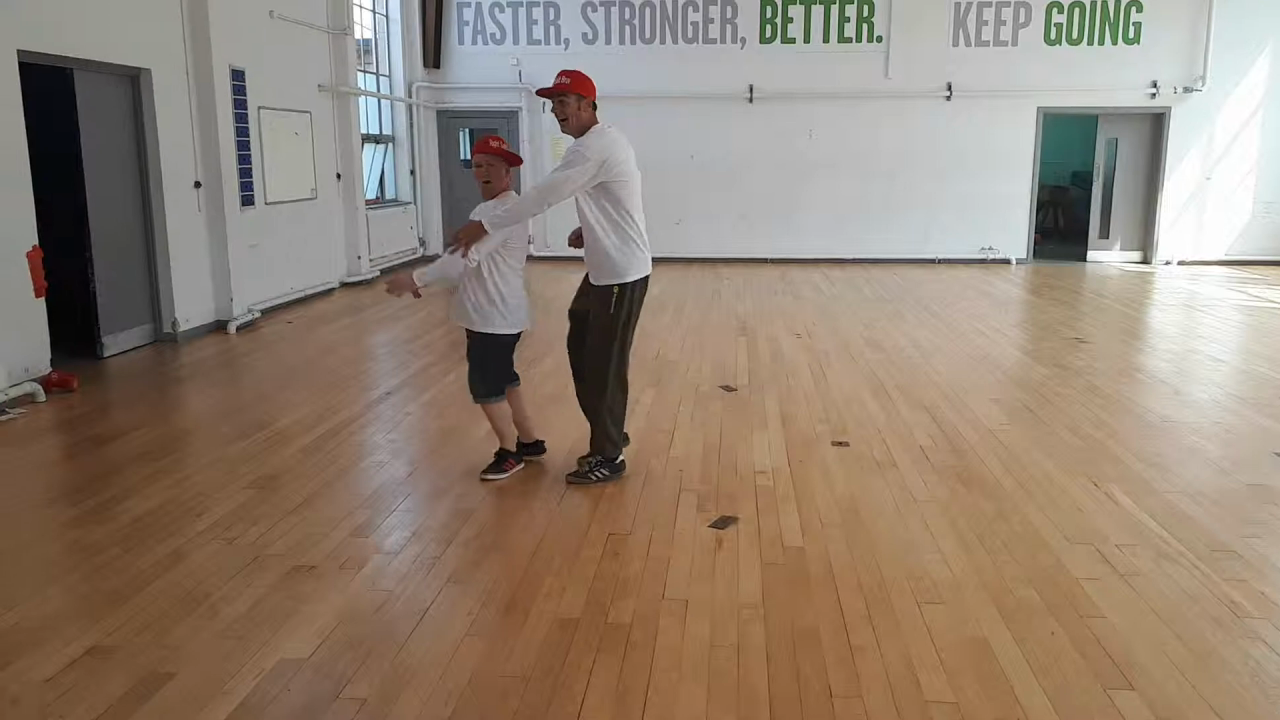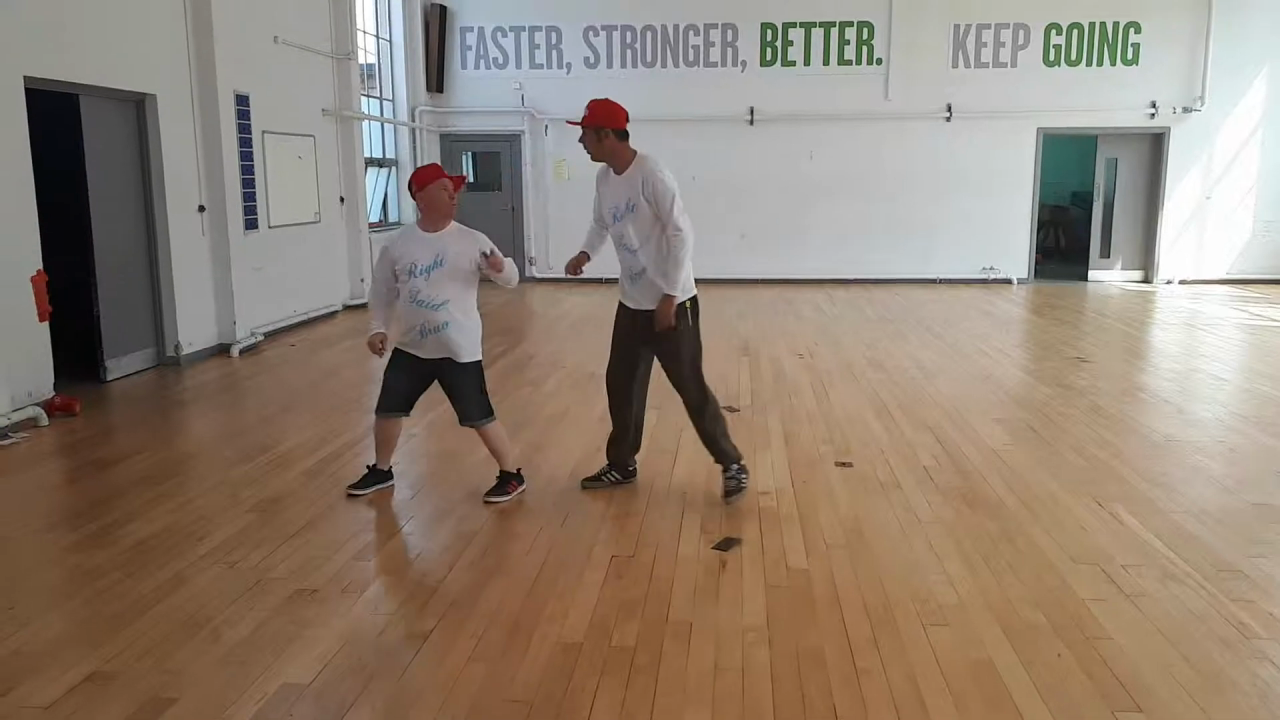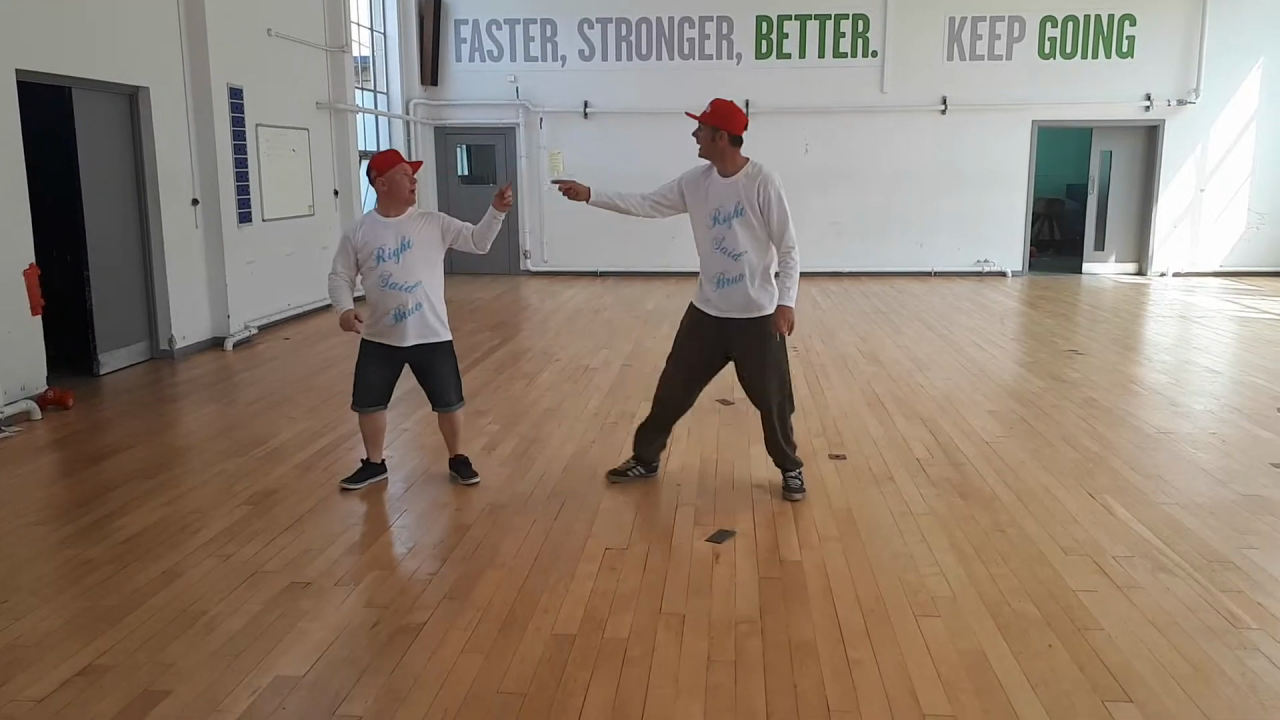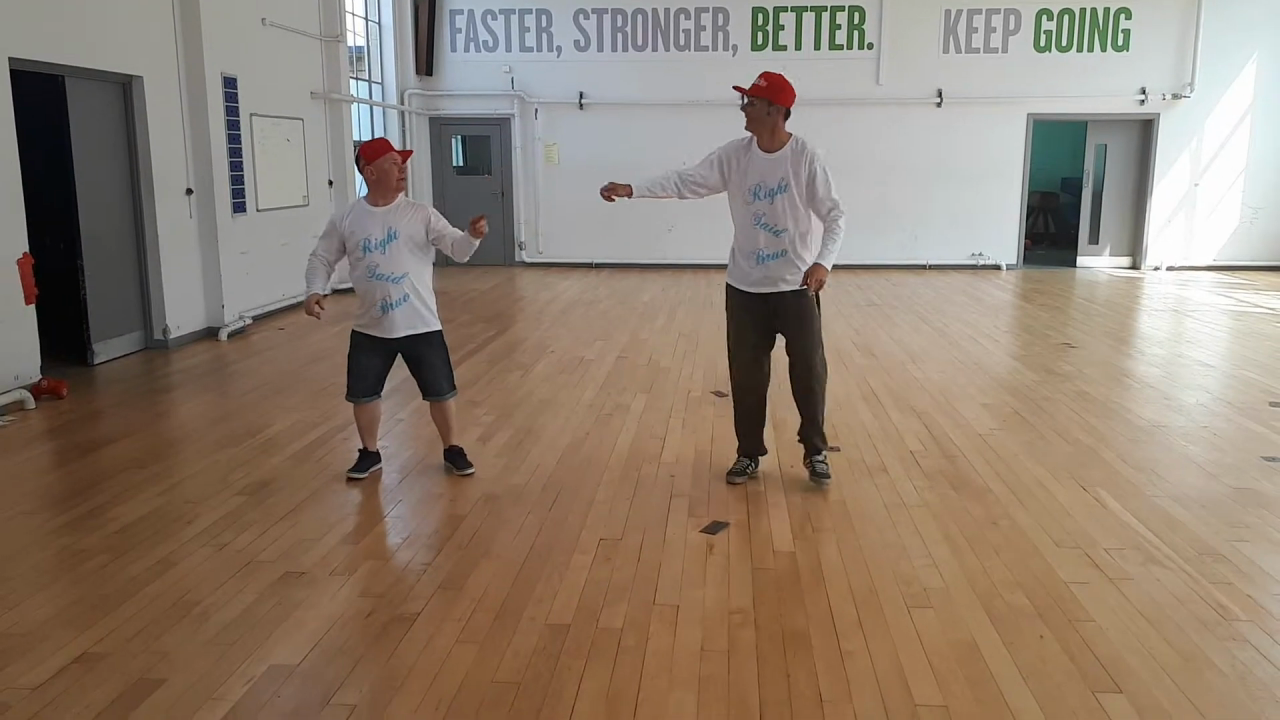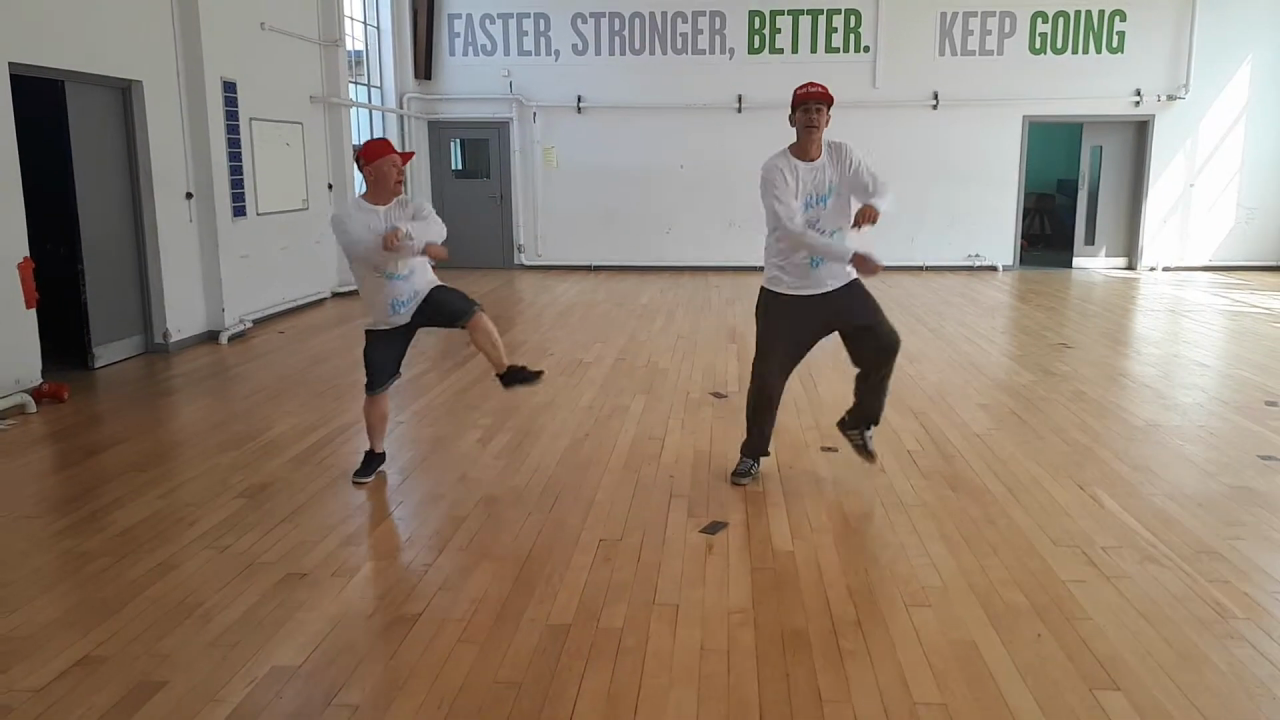
dt=0.4s
person 1, frame 1
left shoulder: (594, 147)
right shoulder: (603, 140)
left elbow: (544, 195)
left wrist: (484, 226)
right wrist: (587, 229)
left hip: (621, 275)
right hip: (606, 269)
left knee: (602, 364)
right knee: (581, 347)
left ankle: (609, 456)
right ankle: (607, 434)
person 1, frame 2
left shoulder: (652, 175)
right shoulder: (605, 177)
left elbow: (680, 235)
right elbow: (601, 223)
left wrist: (670, 294)
right wrist: (586, 252)
left hip: (671, 299)
right hip: (631, 303)
left knee: (690, 386)
right knee: (620, 383)
left ankle: (731, 464)
right ankle: (621, 464)
person 1, frame 3
left shoulder: (763, 182)
right shoulder: (695, 181)
left elbow: (788, 247)
right elbow: (644, 204)
left wrist: (787, 302)
right wrist: (589, 194)
left hip: (756, 312)
right hip: (707, 309)
left knee: (772, 396)
right knee: (674, 385)
left ankle: (790, 468)
right ankle: (646, 458)
person 1, frame 4
left shoulder: (806, 157)
right shoulder: (733, 154)
left elbow: (834, 215)
right elbow: (685, 182)
left wrist: (823, 261)
right wrist: (631, 190)
left hip: (795, 285)
right hip: (744, 285)
left knee: (809, 369)
right knee: (747, 375)
left ankle: (815, 451)
right ankle: (749, 452)
person 1, frame 5
left shoulder: (843, 155)
right shoulder: (775, 169)
left elbow: (881, 189)
right elbow: (790, 229)
left wrist: (872, 203)
right wrist: (849, 256)
left hip: (840, 284)
right hip: (786, 289)
left knee: (884, 346)
right knee: (768, 376)
left ankle: (858, 423)
right ankle: (753, 453)
person 2, frame 1
left shoulder: (504, 212)
right shoulder: (486, 209)
left elbow: (470, 257)
right elbow: (468, 255)
left wrist: (417, 279)
right wrist: (430, 274)
left hip: (495, 320)
right hip: (486, 317)
left knee: (488, 390)
right knee: (503, 381)
left ankle: (511, 452)
right ankle: (529, 441)
person 2, frame 2
left shoulder: (471, 240)
right shoulder: (398, 244)
left elbow: (511, 278)
right elbow: (382, 291)
left wrist: (500, 267)
right wrist: (379, 328)
left hip: (460, 350)
right hip: (411, 348)
left knee: (479, 417)
right knee: (387, 410)
left ankle: (511, 475)
right ankle: (381, 471)
person 2, frame 3
left shoulder: (434, 224)
right shoulder: (358, 232)
left elbow: (479, 242)
right elbow: (339, 277)
left wrist: (497, 210)
right wrist: (345, 308)
left hip: (432, 334)
right hip: (379, 337)
left knee: (449, 403)
right knee: (368, 404)
left ankle: (457, 459)
right ankle: (374, 464)
person 2, frame 4
left shoulder: (421, 214)
right shoulder: (345, 220)
left elbow: (458, 250)
right elbow: (321, 259)
left wrist: (473, 235)
right wrist: (315, 291)
left hip: (421, 324)
right hip: (370, 328)
left knee: (440, 392)
right knee: (362, 395)
left ankle: (452, 449)
right ankle: (370, 453)
person 2, frame 5
left shoulder: (412, 206)
right shoulder: (346, 218)
left elbow: (437, 231)
right elbow: (365, 249)
left wrist: (403, 230)
right wrist: (419, 245)
left hip: (427, 295)
right hip: (386, 316)
left knee: (474, 315)
right knee: (376, 389)
left ankle: (507, 372)
right ankle: (375, 454)
